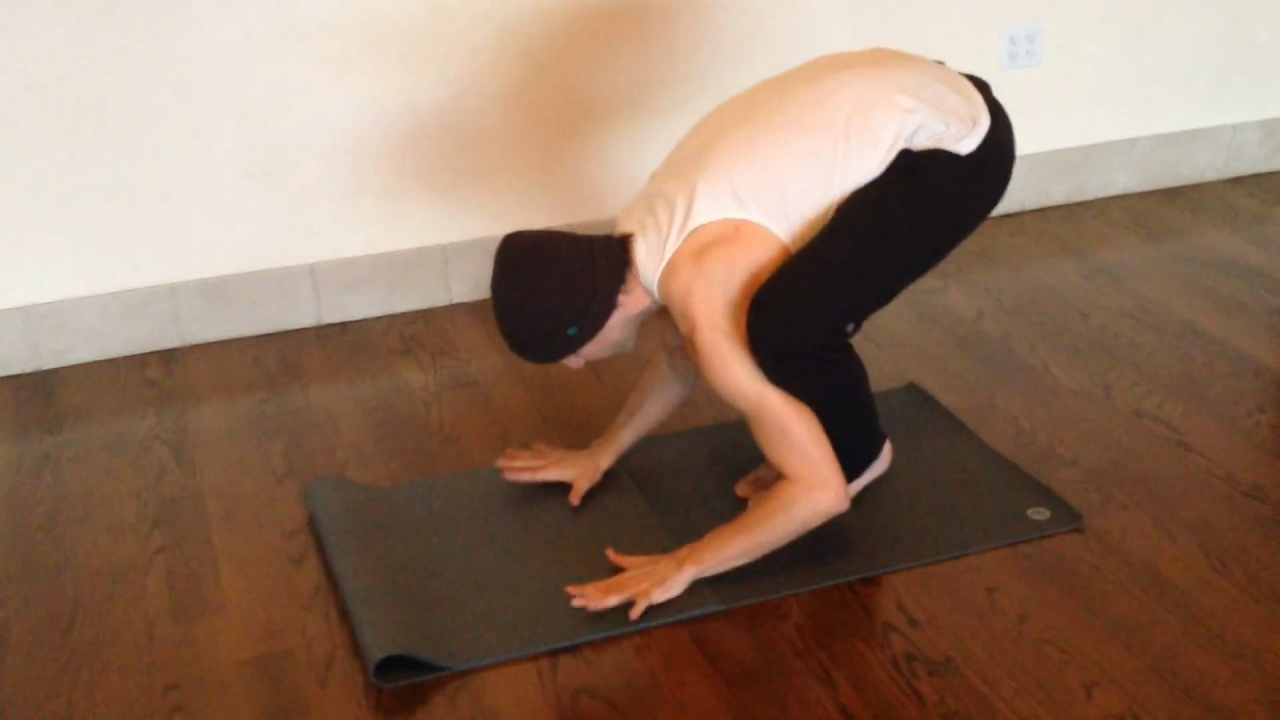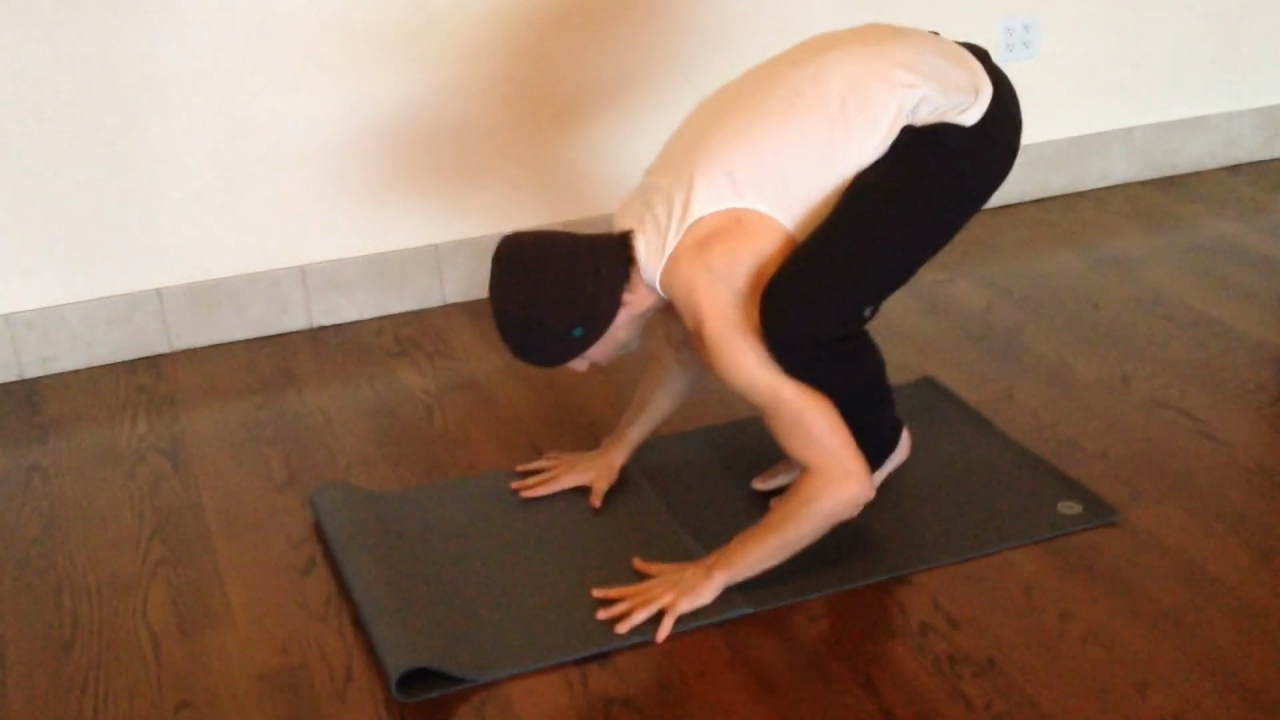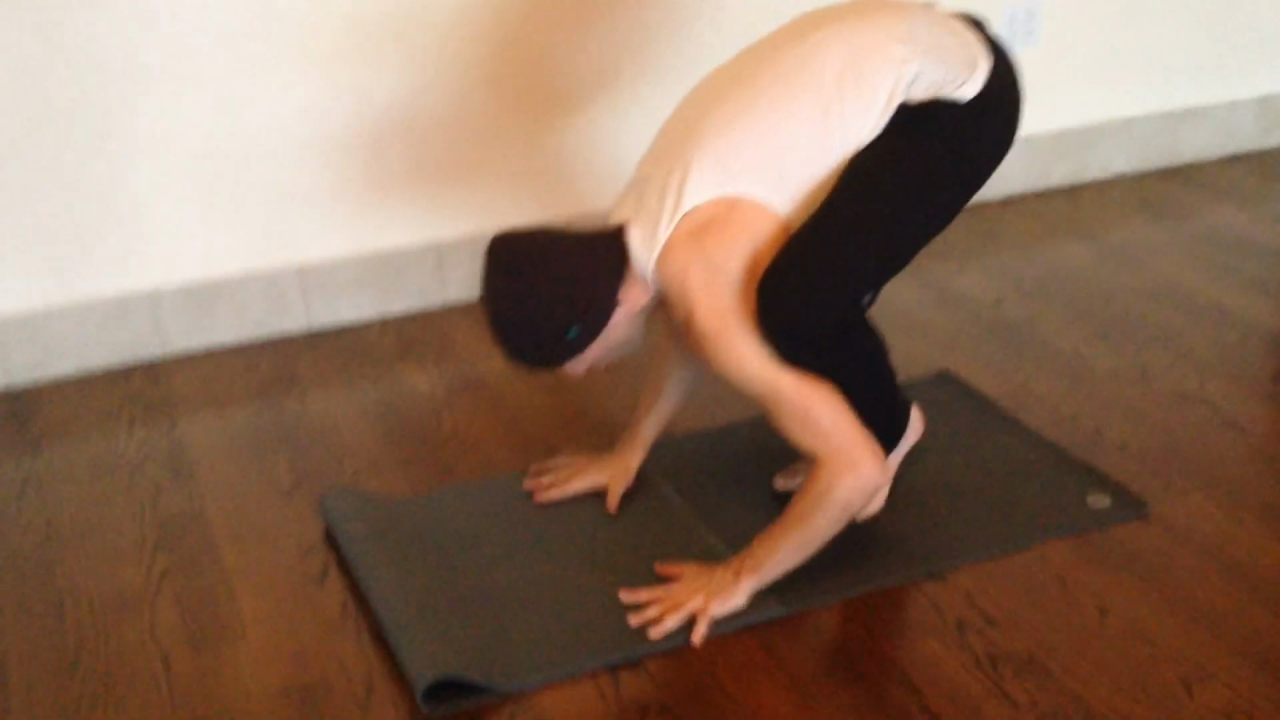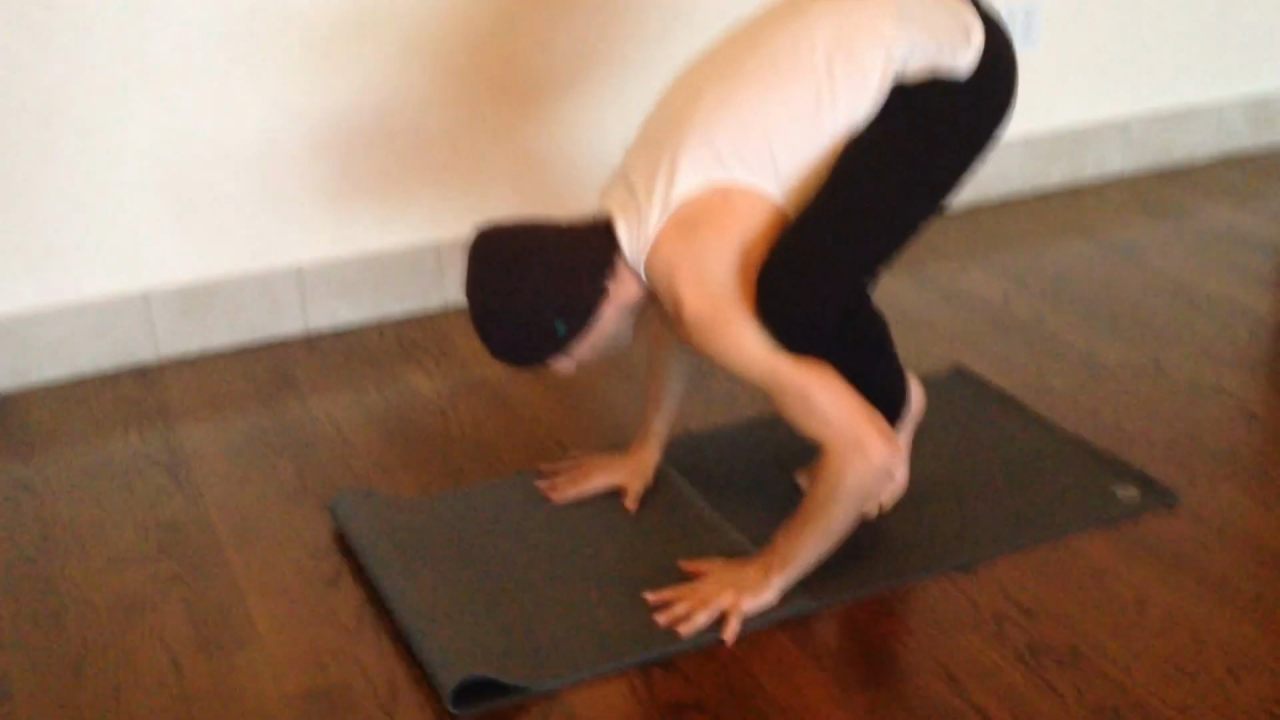
dt=0.3s
person 1, frame 1
left shoulder: (707, 303)
right shoulder: (639, 236)
left elbow: (822, 491)
right elbow: (680, 355)
left wrist: (682, 567)
right wrist: (602, 453)
left hip: (956, 142)
right hip: (889, 97)
left knee: (785, 325)
left ankle: (859, 455)
right ankle: (825, 436)
person 1, frame 2
left shoulder: (714, 297)
right shoulder: (641, 230)
left elbow: (846, 483)
right elbow: (684, 343)
left wrist: (710, 574)
right wrist: (613, 451)
left hip: (961, 115)
right hip: (893, 73)
left knee: (799, 316)
left ankle: (877, 444)
right ankle: (834, 429)
person 1, frame 3
left shoulder: (706, 291)
right shoulder: (638, 225)
left elbow: (858, 468)
left wrist: (740, 577)
right wrist: (629, 452)
left hip: (959, 87)
left knee: (799, 305)
left ankle: (890, 426)
right ankle: (863, 416)
person 1, frame 4
left shoulder: (700, 285)
right shoulder: (627, 212)
left elbow: (867, 451)
left wrist: (768, 573)
right wrist: (645, 450)
left hip: (955, 57)
left knee: (799, 294)
left ankle: (890, 405)
right ankle: (873, 399)
